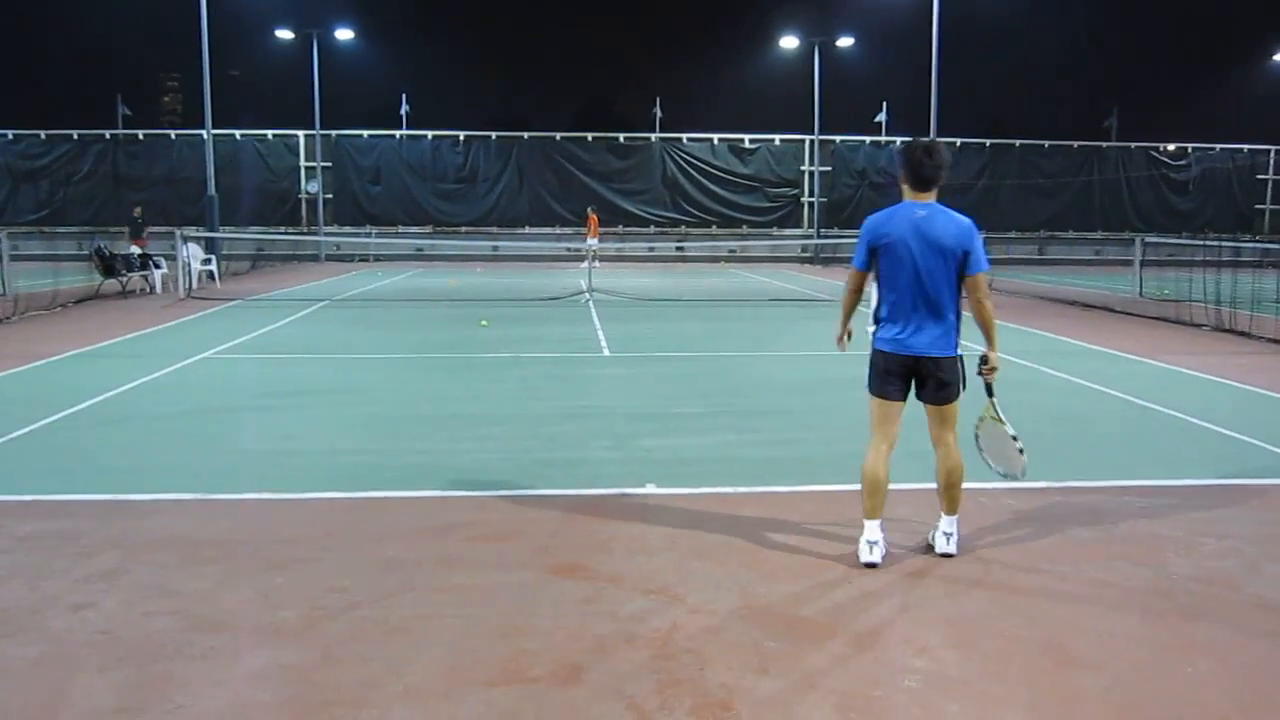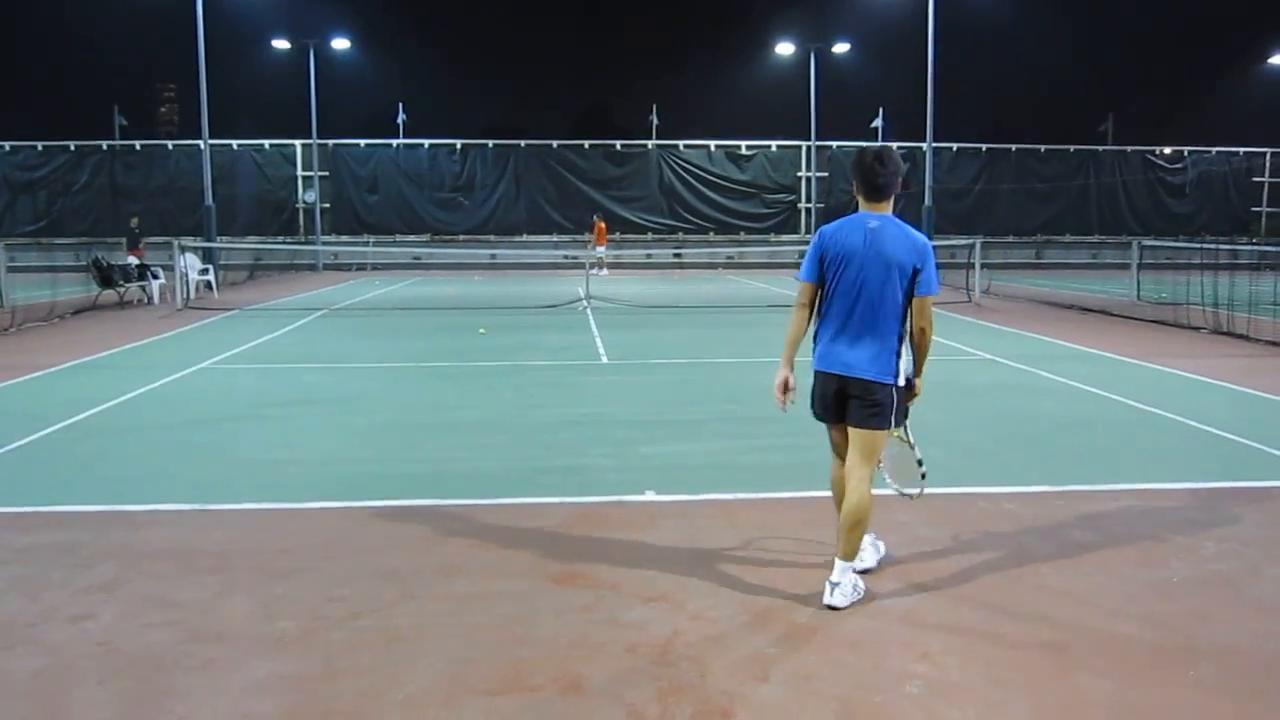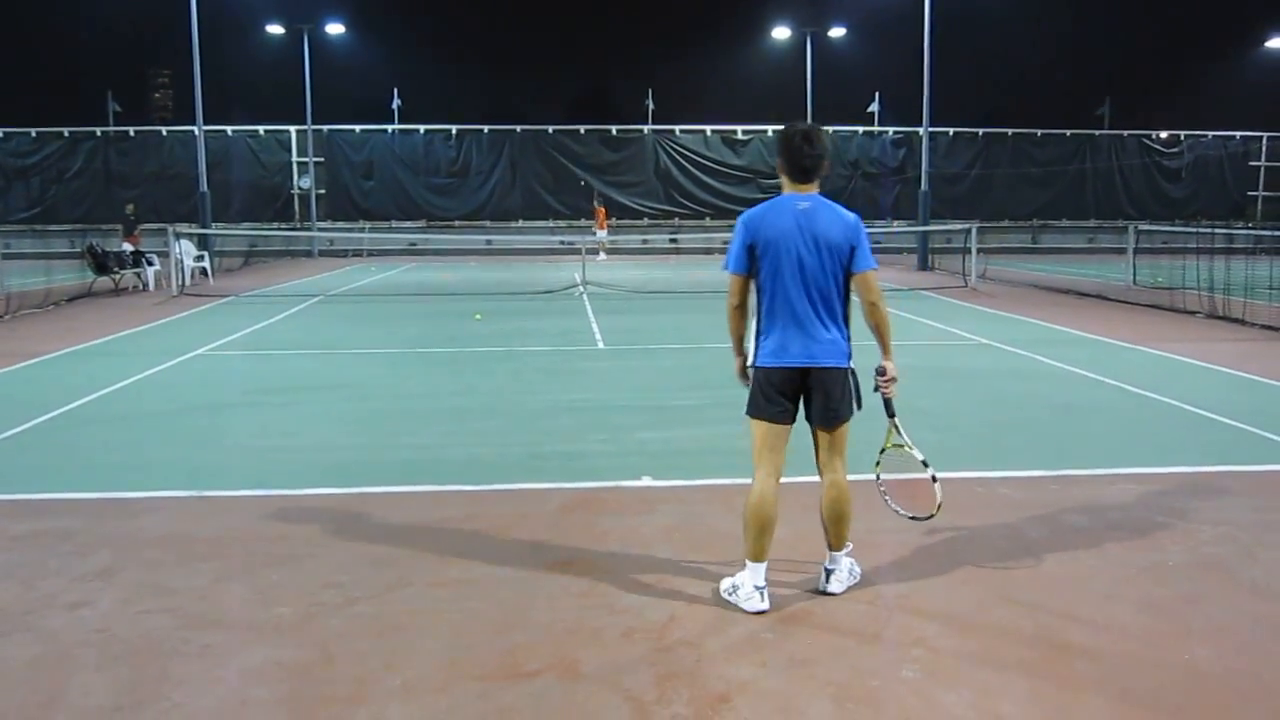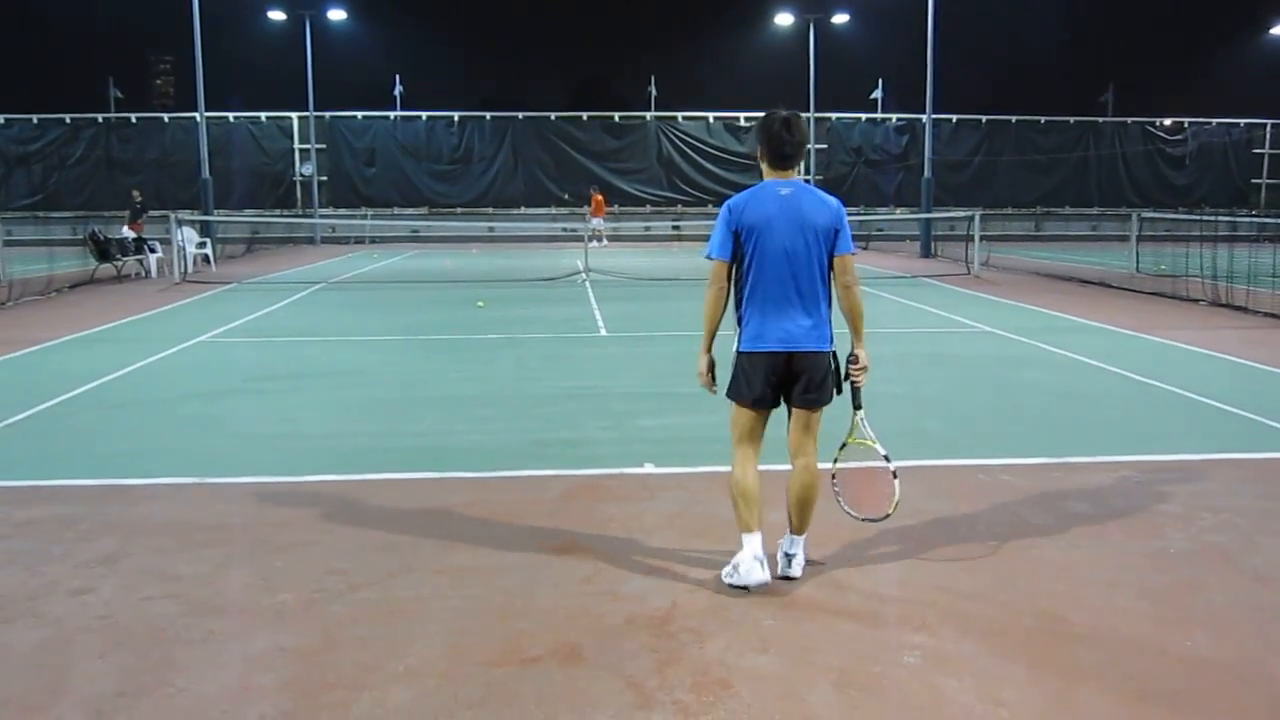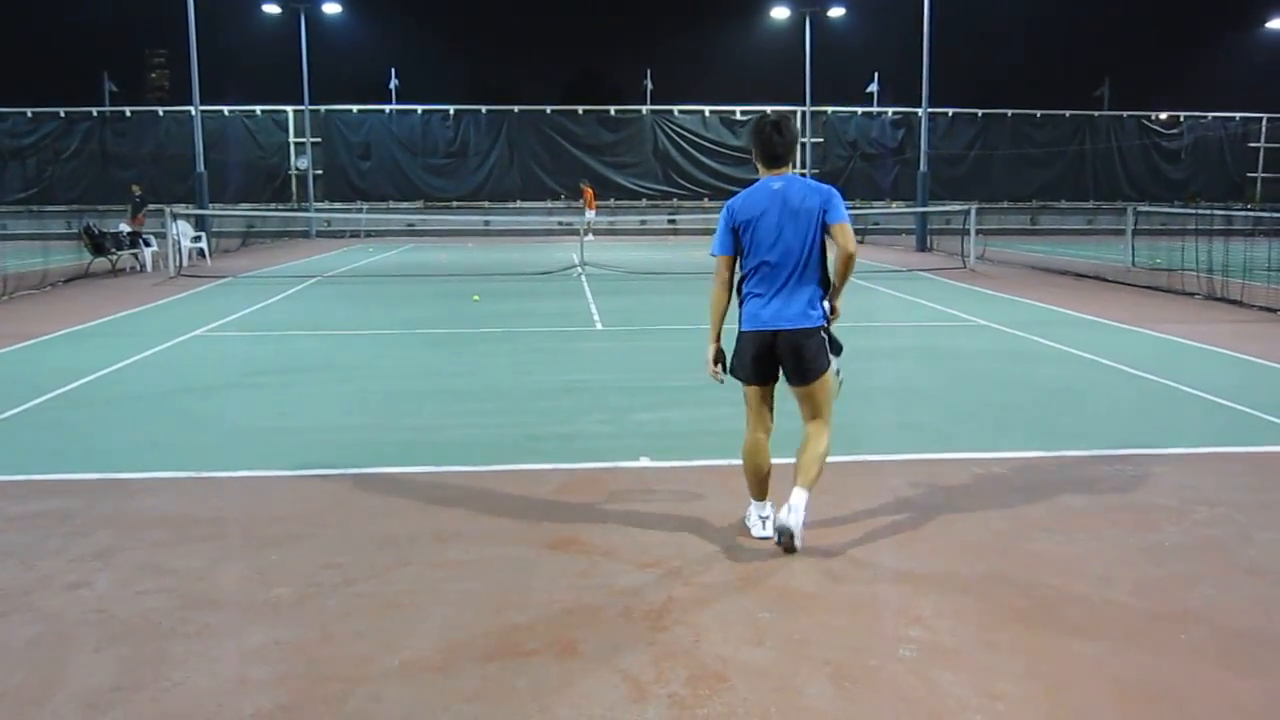
dt=0.7s
person 1, frame 1
left shoulder: (876, 225)
right shoulder: (962, 228)
left elbow: (854, 288)
right elbow: (979, 297)
left wrist: (843, 323)
right wrist: (991, 347)
left hip: (890, 349)
right hip: (942, 350)
left knee: (880, 443)
right knee: (946, 443)
left ankle: (872, 538)
right ankle: (948, 531)
person 1, frame 2
left shoulder: (828, 236)
right shoulder: (916, 245)
left elbow: (803, 306)
right elbow: (921, 324)
left wrist: (785, 365)
right wrist: (917, 374)
left hip: (829, 368)
right hip: (879, 374)
left knee: (842, 461)
right knee: (859, 476)
left ankle: (860, 545)
right ankle: (841, 579)
person 1, frame 3
left shoulder: (753, 222)
right shoulder: (847, 223)
left elbow: (737, 301)
right elbow: (871, 299)
left wrist: (739, 353)
right wrist: (887, 356)
left hip: (773, 362)
right hip: (830, 362)
left knee: (765, 474)
right knee: (832, 472)
left ankle: (752, 582)
right ankle: (838, 567)
person 1, frame 4
left shoulder: (737, 208)
right shoulder: (830, 209)
left elbow: (718, 286)
right elbow: (846, 284)
left wrist: (705, 349)
right wrist: (859, 344)
left hip: (757, 348)
right hip: (813, 349)
left knee: (745, 452)
right knee: (804, 452)
left ankle: (752, 555)
right ankle: (793, 551)
person 1, frame 5
left shoulder: (737, 207)
right shoulder: (822, 196)
left elbow: (722, 280)
right elbow: (848, 249)
left wrist: (714, 340)
right wrist: (833, 296)
left hip: (754, 329)
right hip: (806, 327)
left knee: (758, 427)
right knee: (818, 423)
left ankle: (760, 513)
right ankle: (795, 505)
